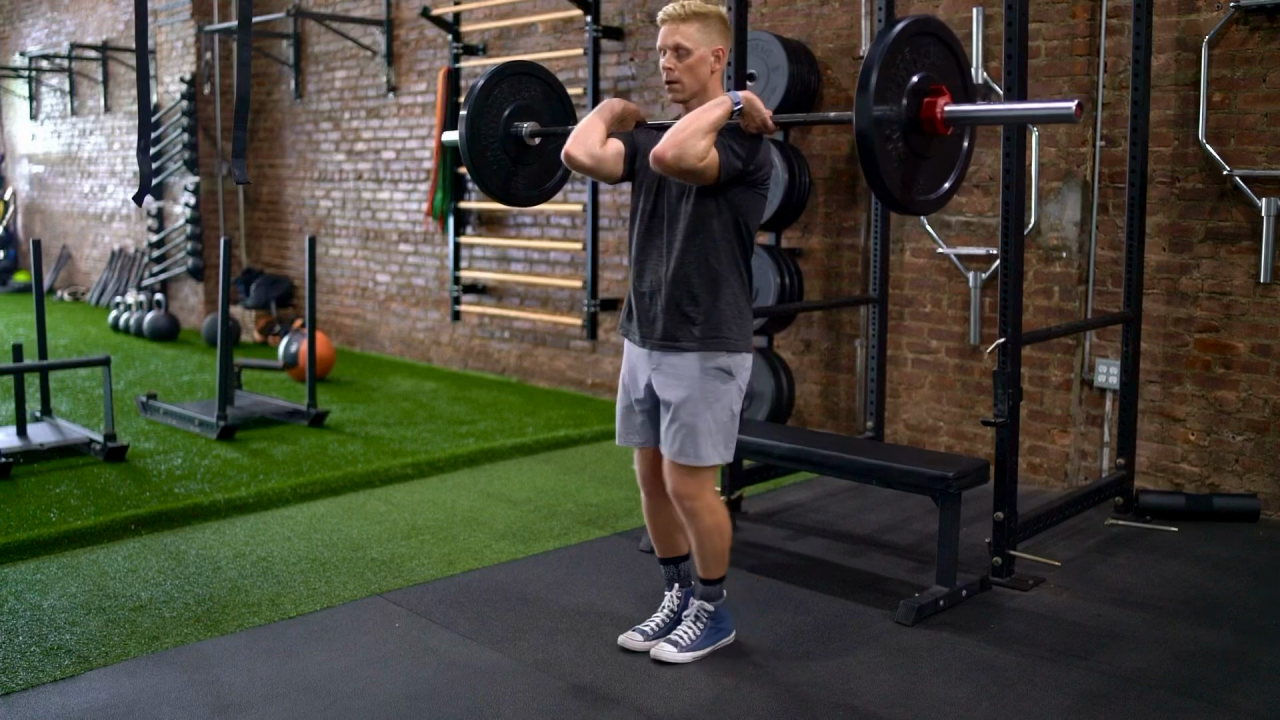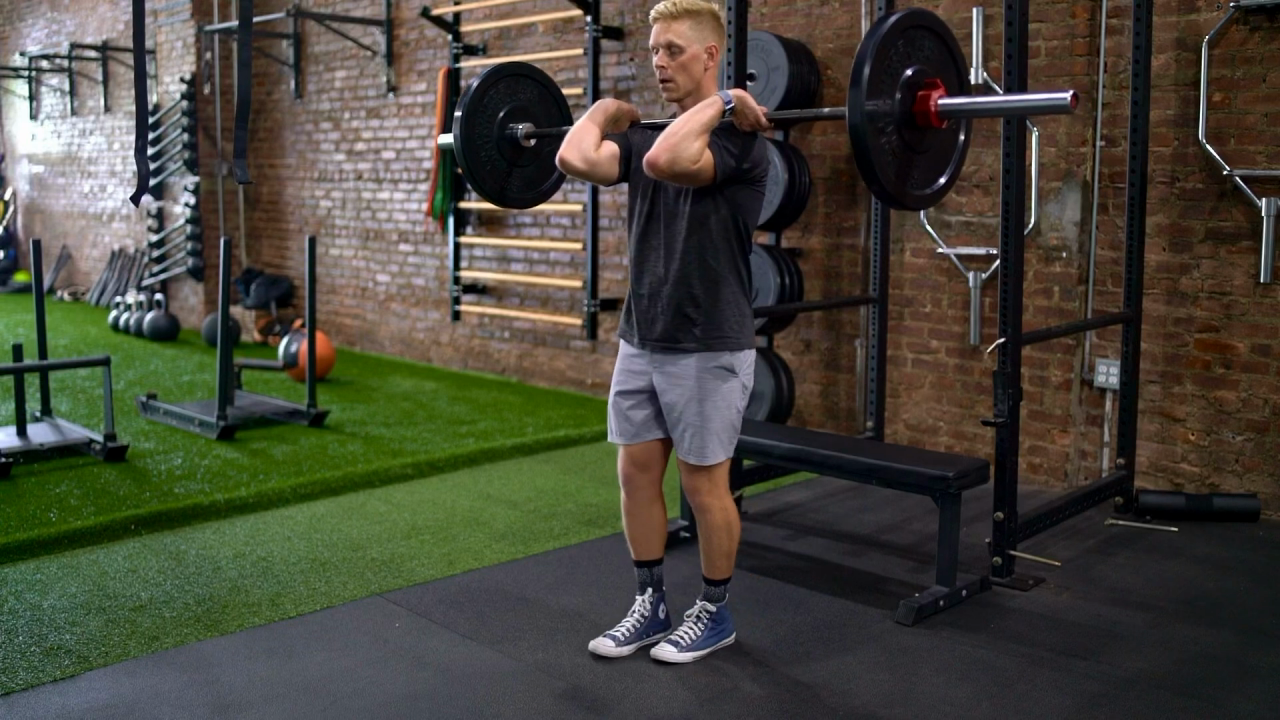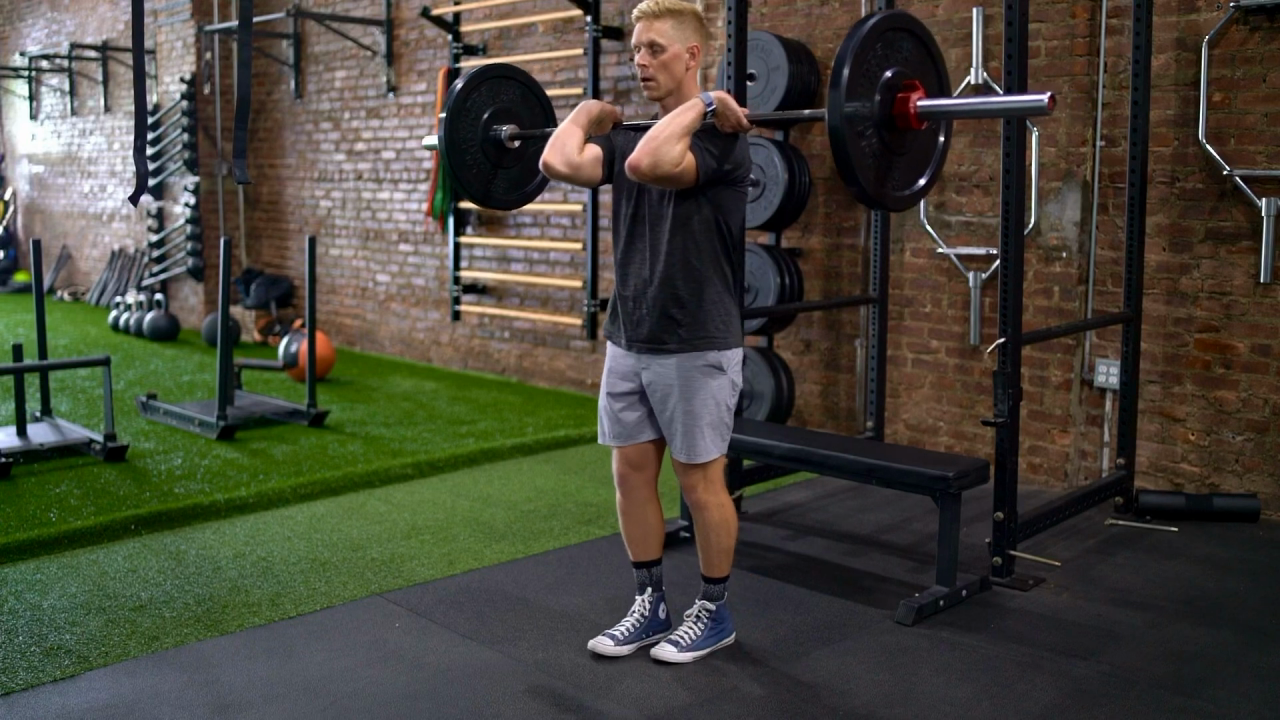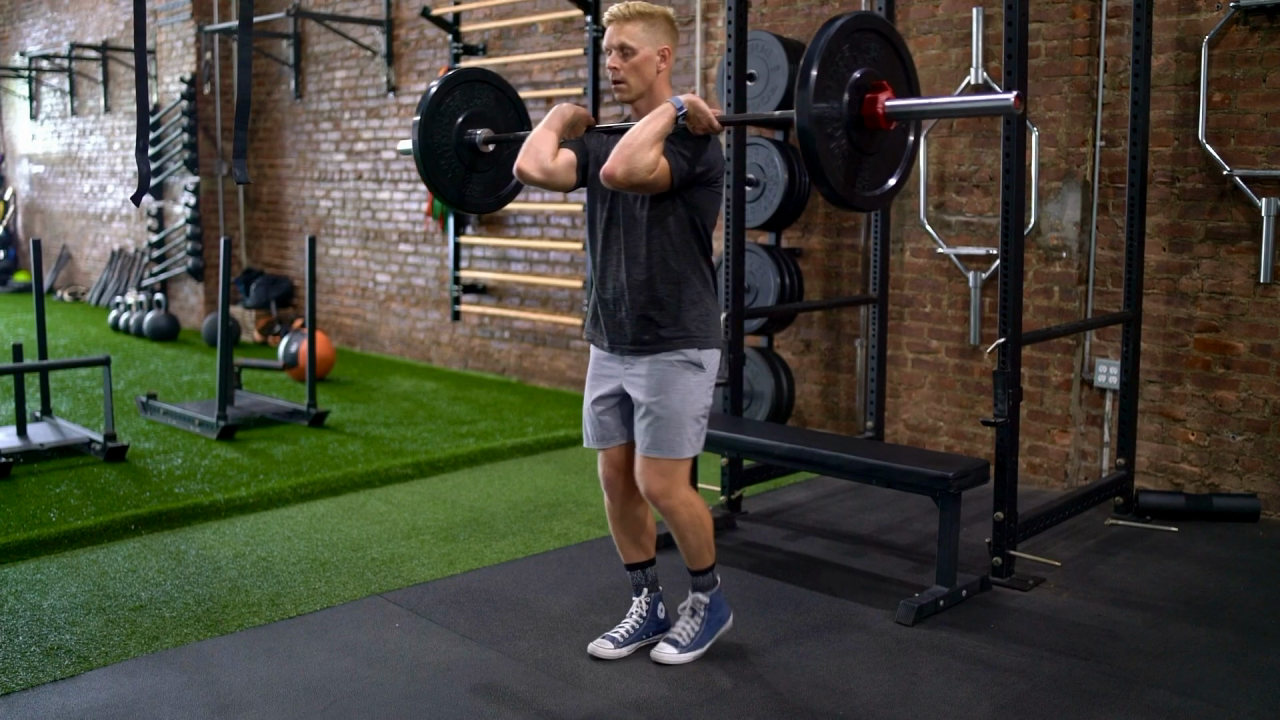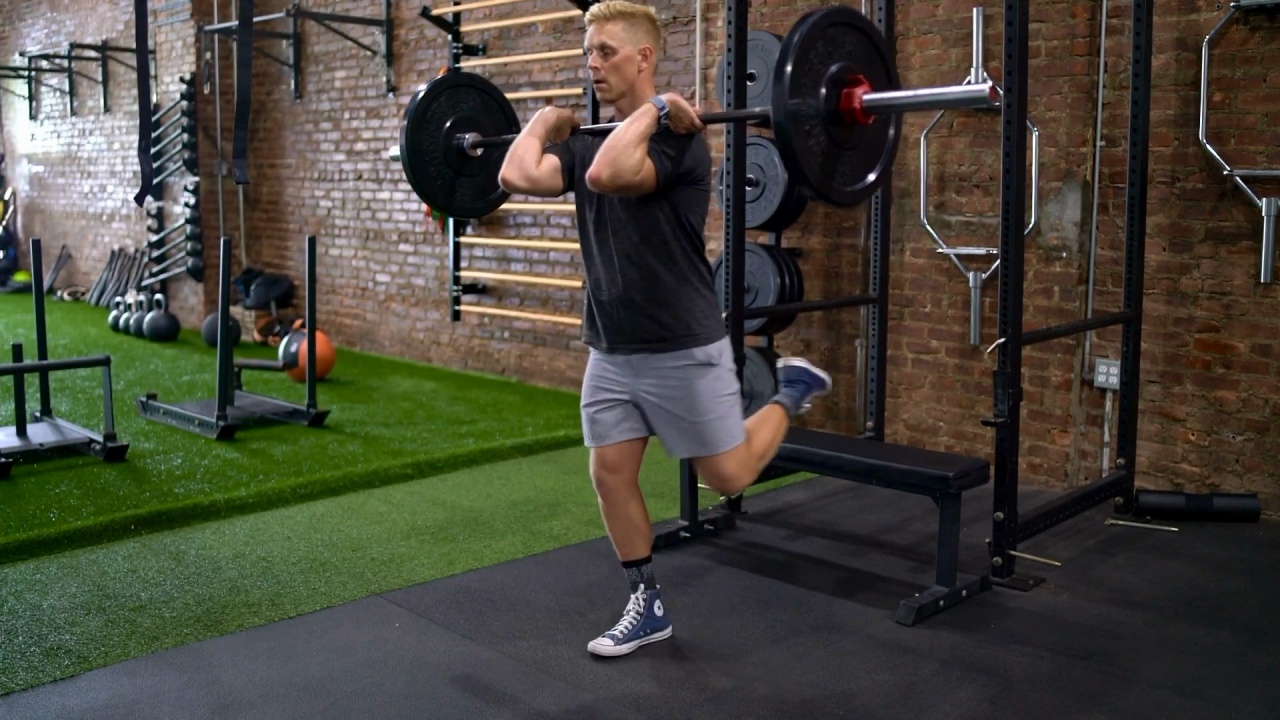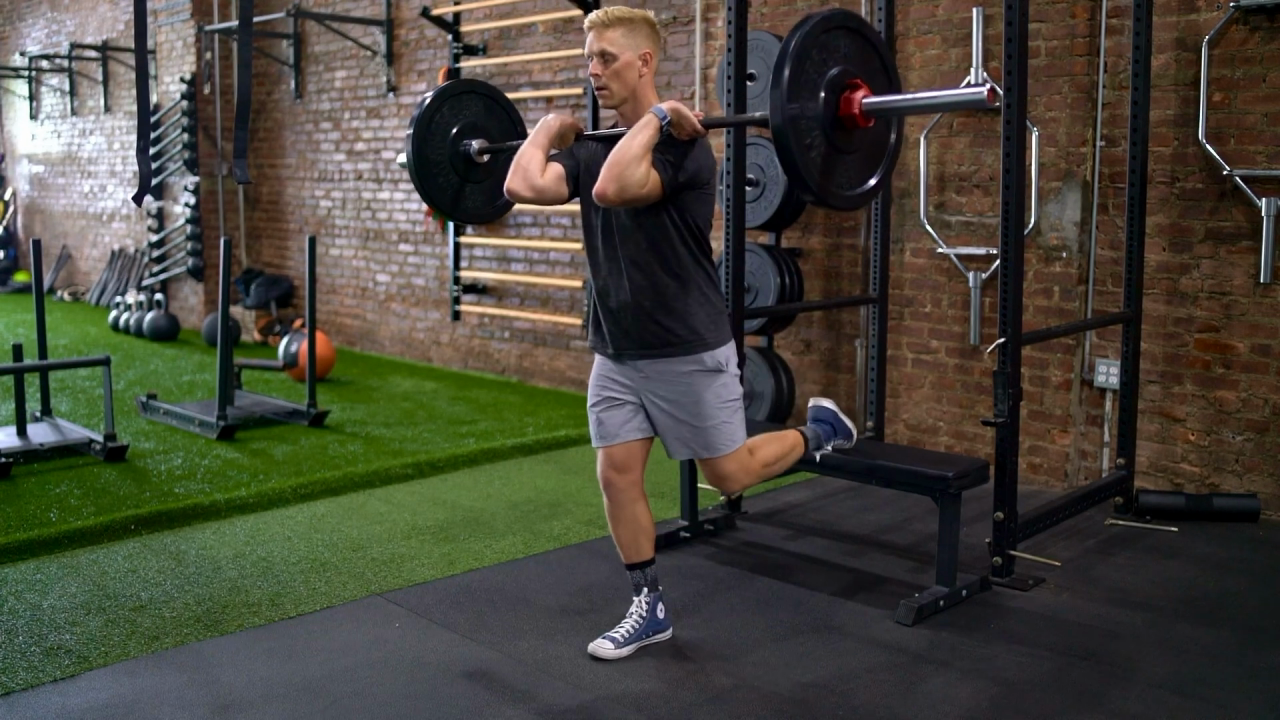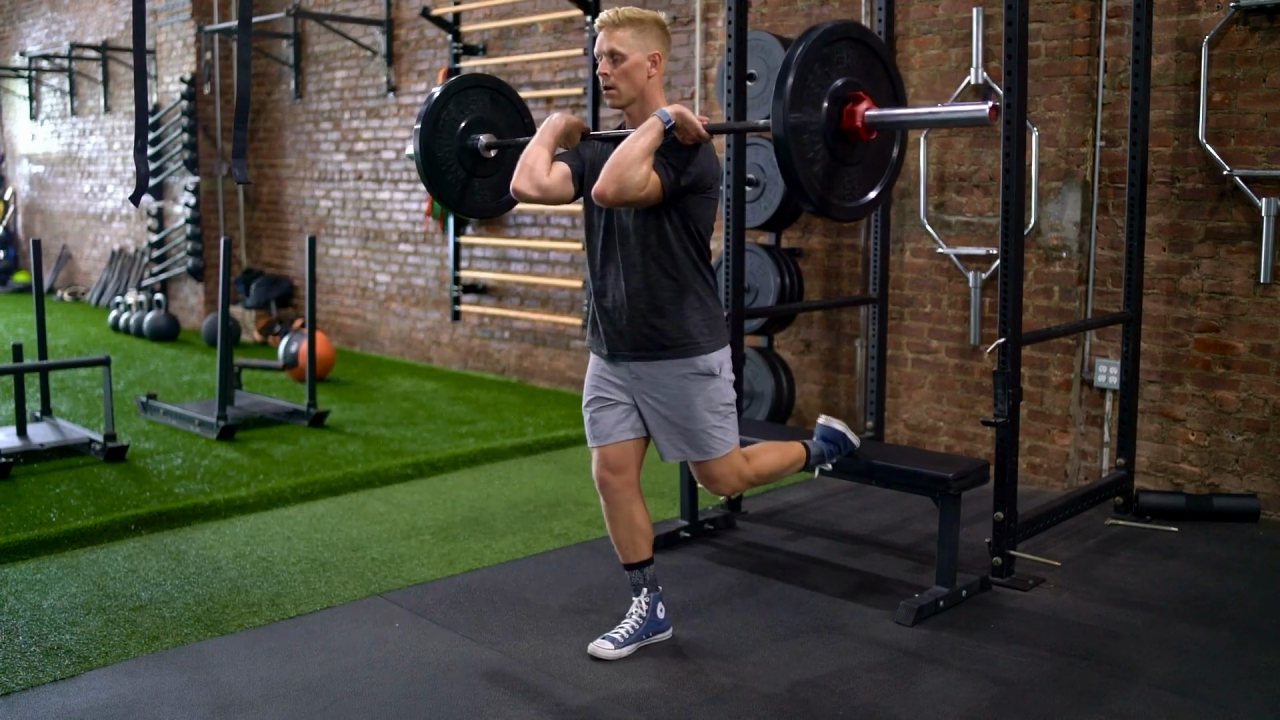
dt=0.5s
person 1, frame 1
left shoulder: (741, 140)
right shoulder: (647, 135)
left elbow: (672, 157)
right elbow: (580, 154)
left wrist: (729, 103)
right wrist: (610, 108)
left hip: (707, 346)
right hip: (644, 337)
left knee: (689, 486)
right knee: (652, 481)
left ankle: (712, 611)
right ankle: (679, 597)
person 1, frame 2
left shoulder: (737, 140)
right shoulder: (644, 133)
left elbow: (666, 161)
right elbow: (574, 158)
left wrist: (721, 103)
right wrist: (605, 111)
left hip: (708, 347)
right hip: (640, 339)
left knee: (703, 486)
right knee: (635, 475)
left ankle: (713, 613)
right ankle: (649, 605)
person 1, frame 3
left shoulder: (719, 139)
right shoulder: (629, 136)
left elbow: (647, 165)
right elbow: (559, 162)
left wrist: (702, 105)
right wrist: (589, 112)
left hip: (696, 345)
right hip: (629, 339)
left knee: (700, 482)
right knee: (631, 473)
left ankle: (713, 612)
right ankle: (649, 606)
person 1, frame 4
left shoulder: (694, 142)
right shoulder: (603, 141)
left elbow: (623, 172)
right elbow: (535, 167)
left wrist: (672, 110)
right wrist: (564, 117)
left hip: (677, 346)
right hip: (611, 343)
left knee: (660, 486)
right knee: (616, 479)
left ankle: (708, 598)
right ankle: (648, 607)
person 1, frame 5
left shoulder: (678, 141)
right shoulder: (586, 143)
left elbow: (608, 175)
right elbow: (518, 176)
left wrist: (653, 110)
right wrist: (544, 121)
left hip: (682, 346)
right hip: (612, 347)
left knee: (728, 473)
right knee: (611, 475)
left ankle: (792, 390)
right ankle: (646, 606)
person 1, frame 6
left shoulder: (682, 147)
right shoulder: (593, 150)
left elbow: (613, 189)
right elbow: (523, 186)
left wrist: (654, 117)
right wrist: (548, 130)
left hip: (688, 348)
right hip: (617, 350)
left knee: (729, 474)
right knee: (617, 475)
left ankle: (819, 430)
right ankle: (649, 608)
person 1, frame 7
left shoulder: (686, 150)
right shoulder: (597, 149)
left elbow: (611, 190)
right elbow: (528, 185)
left wrist: (658, 120)
right wrist: (554, 127)
left hip: (683, 350)
right hip: (613, 350)
left knee: (724, 477)
right knee: (613, 476)
left ankle: (823, 446)
right ankle: (648, 608)
